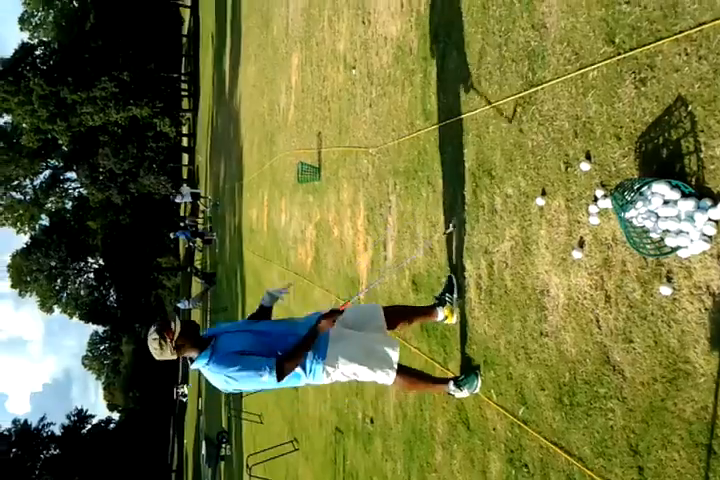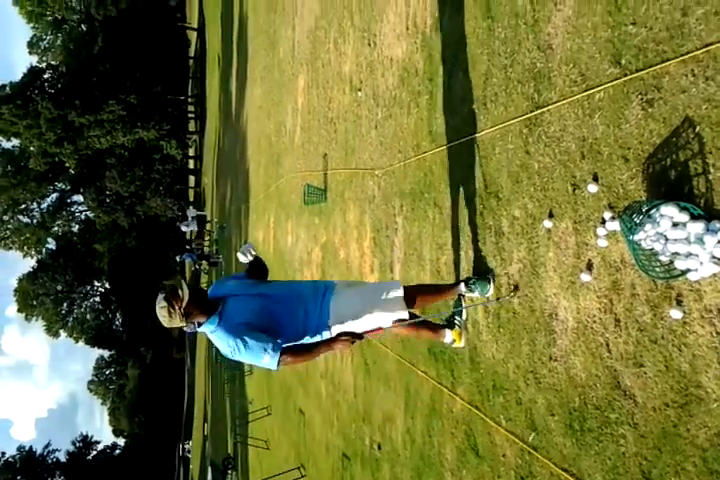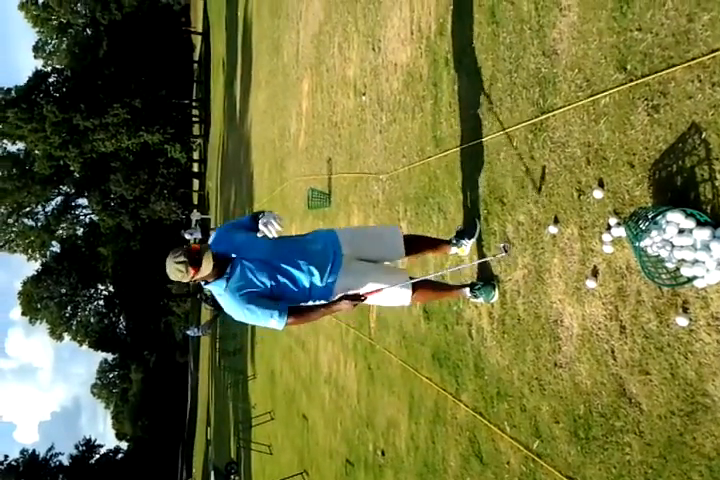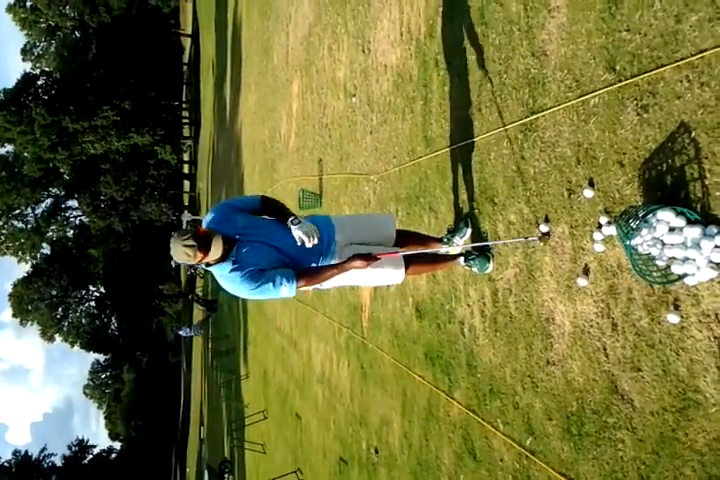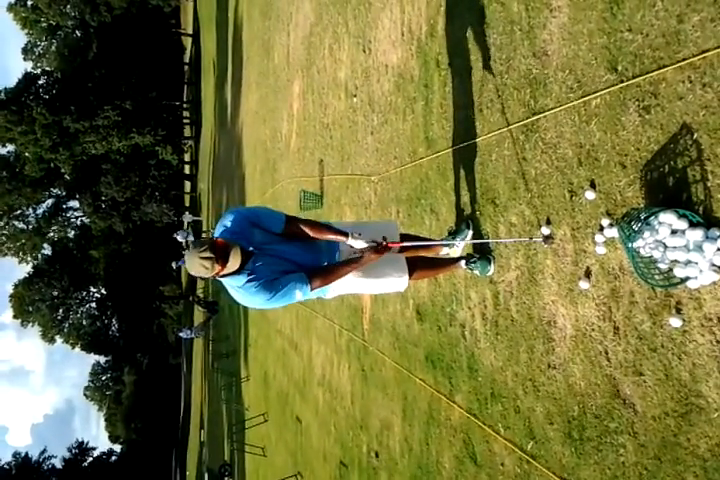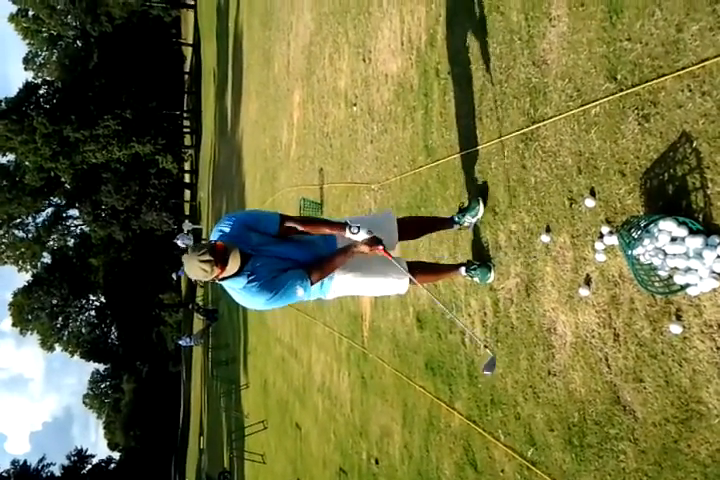
dt=0.7s
person 1, frame 1
left shoulder: (212, 335)
right shoulder: (224, 371)
right elbow: (281, 371)
left wrist: (267, 303)
right wrist: (317, 331)
left hip: (313, 326)
right hip: (322, 357)
left knee: (385, 316)
right knee: (391, 369)
left ankle: (439, 311)
right ankle: (450, 386)
person 1, frame 2
left shoulder: (217, 290)
right shoulder: (229, 338)
left elbow: (258, 277)
right elbow: (282, 358)
right wrist: (331, 345)
left hip: (324, 292)
right hip: (329, 318)
left knee: (395, 313)
right knee: (406, 296)
left ankle: (448, 333)
right ankle: (462, 287)
person 1, frame 3
left shoulder: (220, 237)
right shoulder: (234, 300)
left elbow: (254, 218)
right elbow: (286, 317)
left wrist: (265, 220)
right wrist: (335, 307)
left hip: (329, 245)
right hip: (334, 284)
left knee: (404, 241)
right knee: (410, 289)
left ankle: (454, 244)
right ankle: (465, 292)
person 1, frame 4
left shoulder: (219, 216)
right shoulder: (241, 280)
left elbow: (265, 202)
right elbow: (299, 282)
left wrist: (292, 219)
right wrist: (350, 265)
left hip: (323, 229)
right hip: (328, 263)
left knee: (394, 235)
right knee: (403, 264)
left ankle: (445, 243)
right ankle: (461, 259)
person 1, frame 5
left shoulder: (231, 222)
right shoulder: (254, 293)
left elbow: (296, 225)
right elbow: (315, 282)
left wrist: (349, 239)
right wrist: (363, 260)
left hip: (332, 237)
right hip: (333, 277)
left knee: (393, 241)
right knee: (407, 270)
left ankle: (444, 248)
right ankle: (462, 263)
person 1, frame 6
left shoulder: (227, 227)
right shoulder: (256, 294)
left elbow: (291, 224)
right elbow: (313, 276)
left wrist: (343, 229)
right wrist: (355, 249)
left hip: (328, 238)
right hip: (334, 277)
left knee: (397, 226)
right knee: (407, 273)
left ankle: (456, 221)
right ankle: (462, 269)
